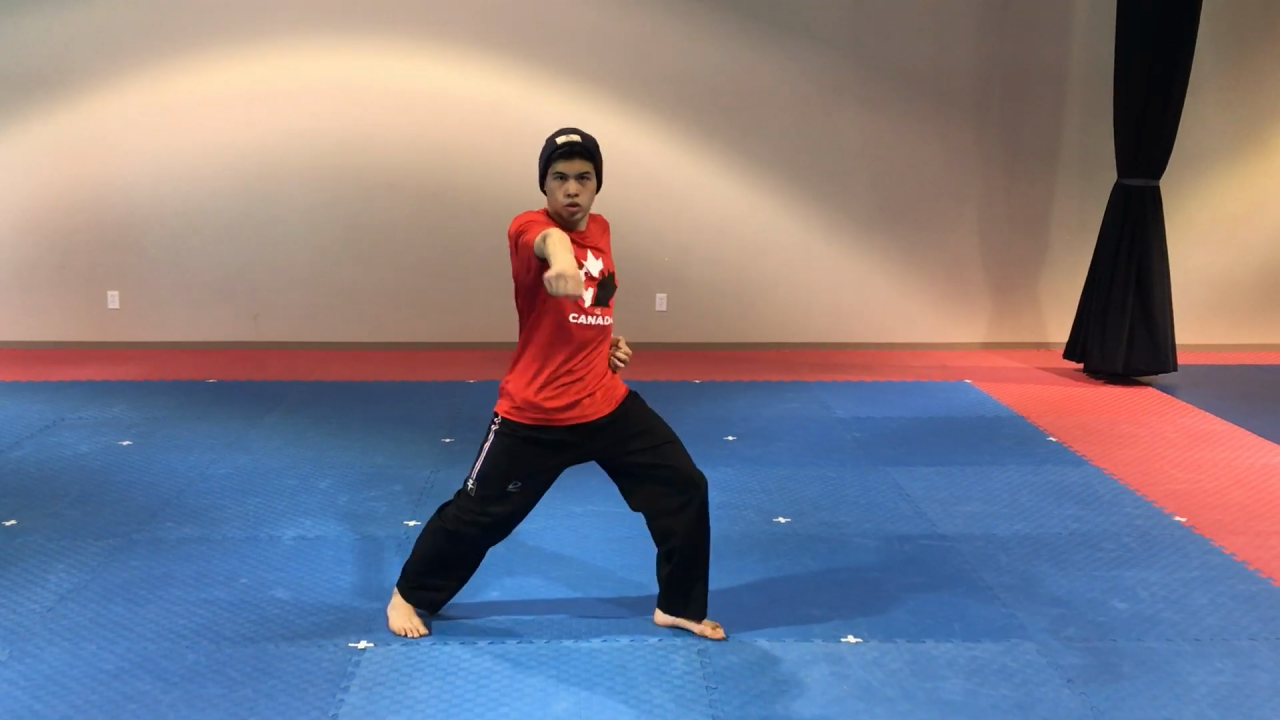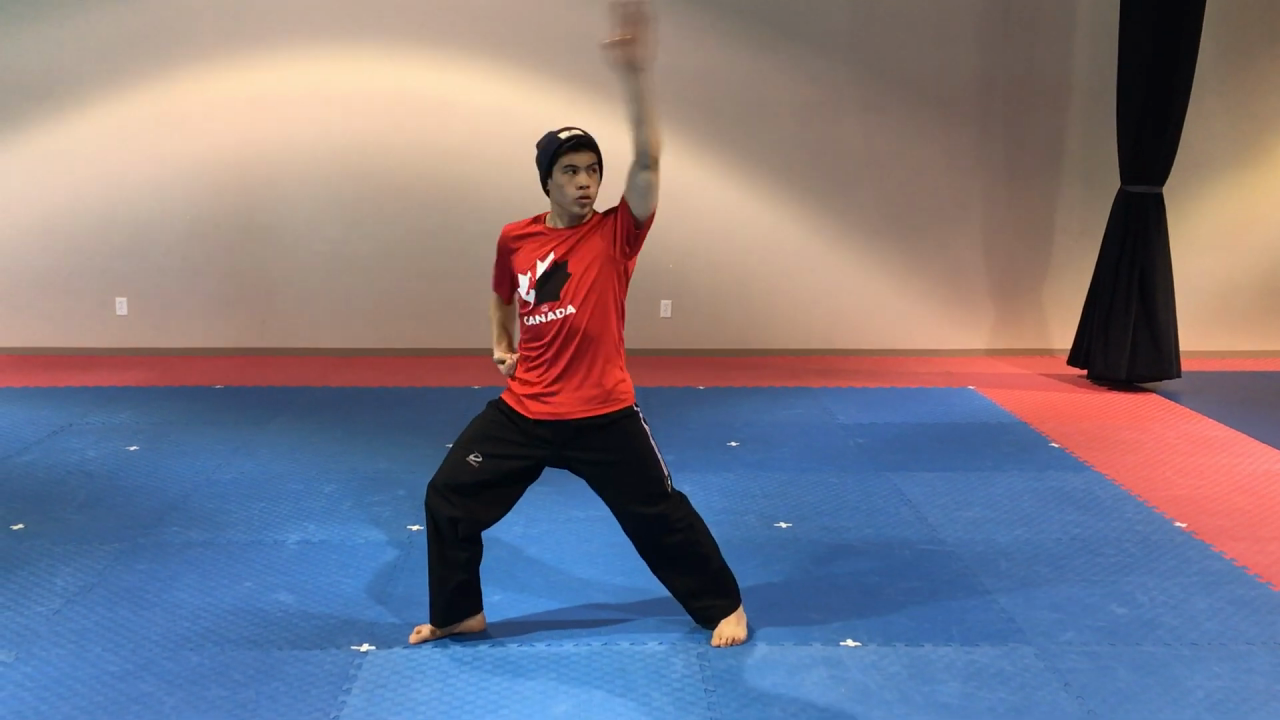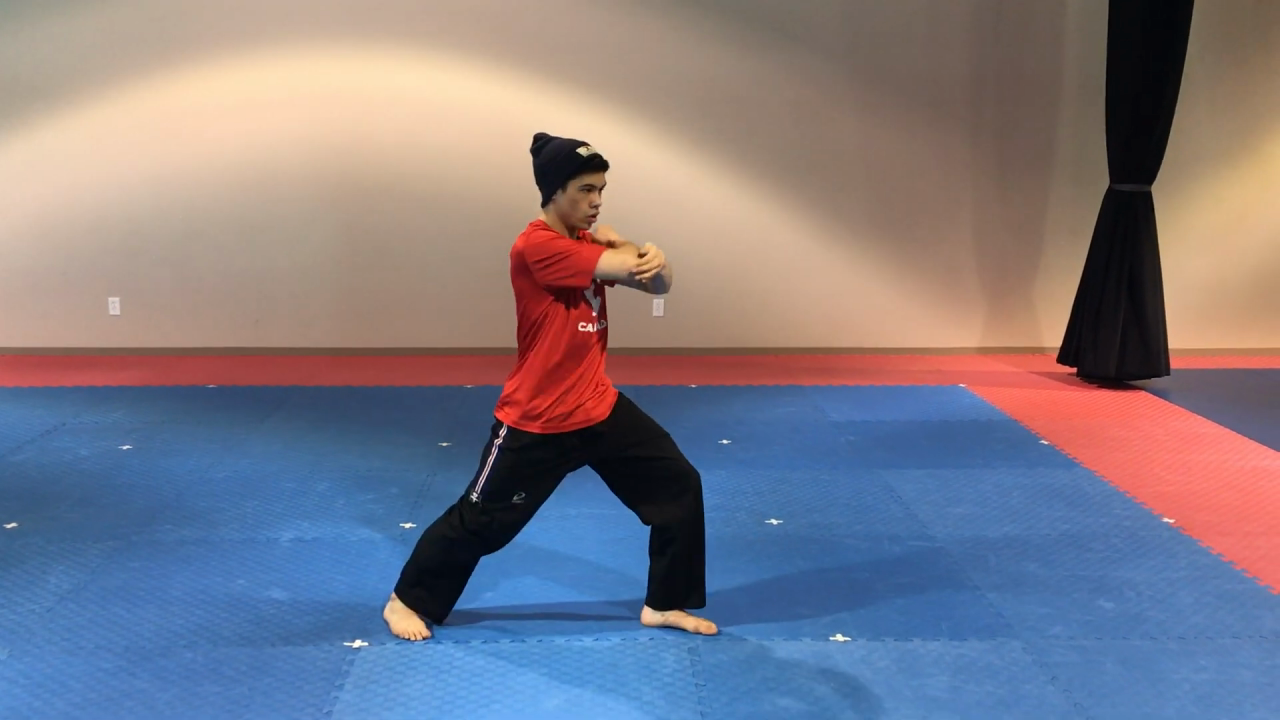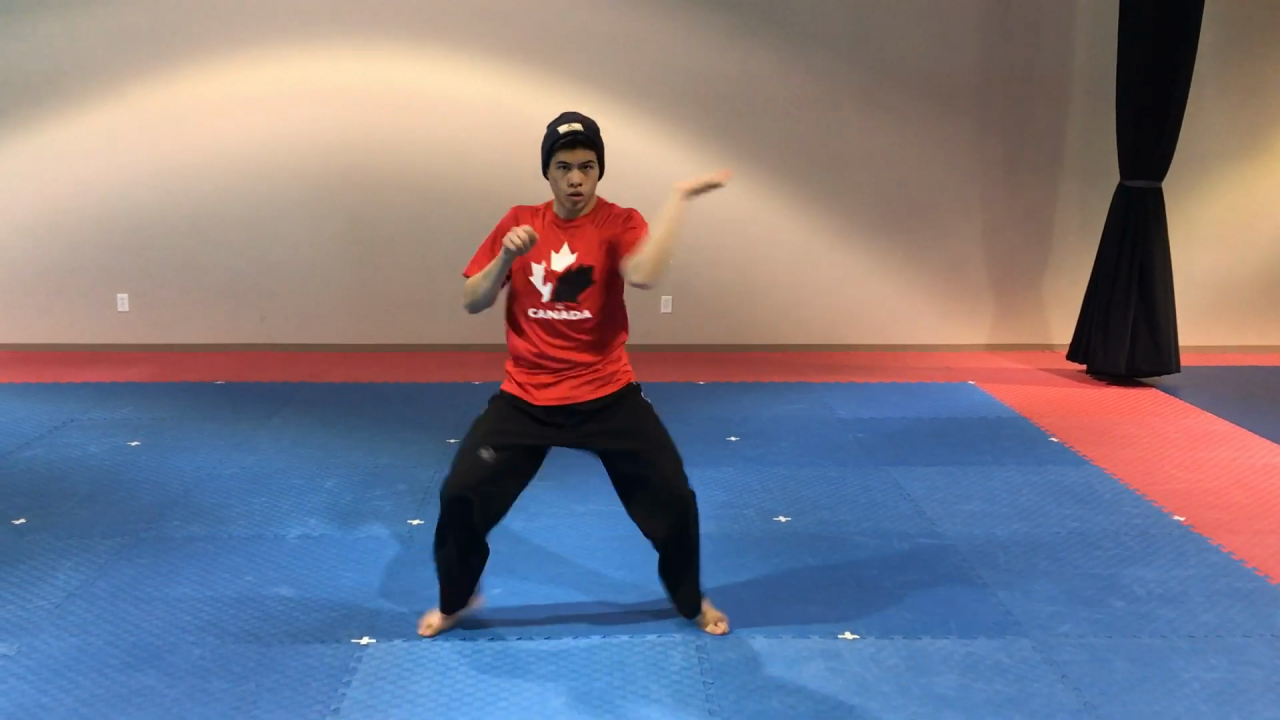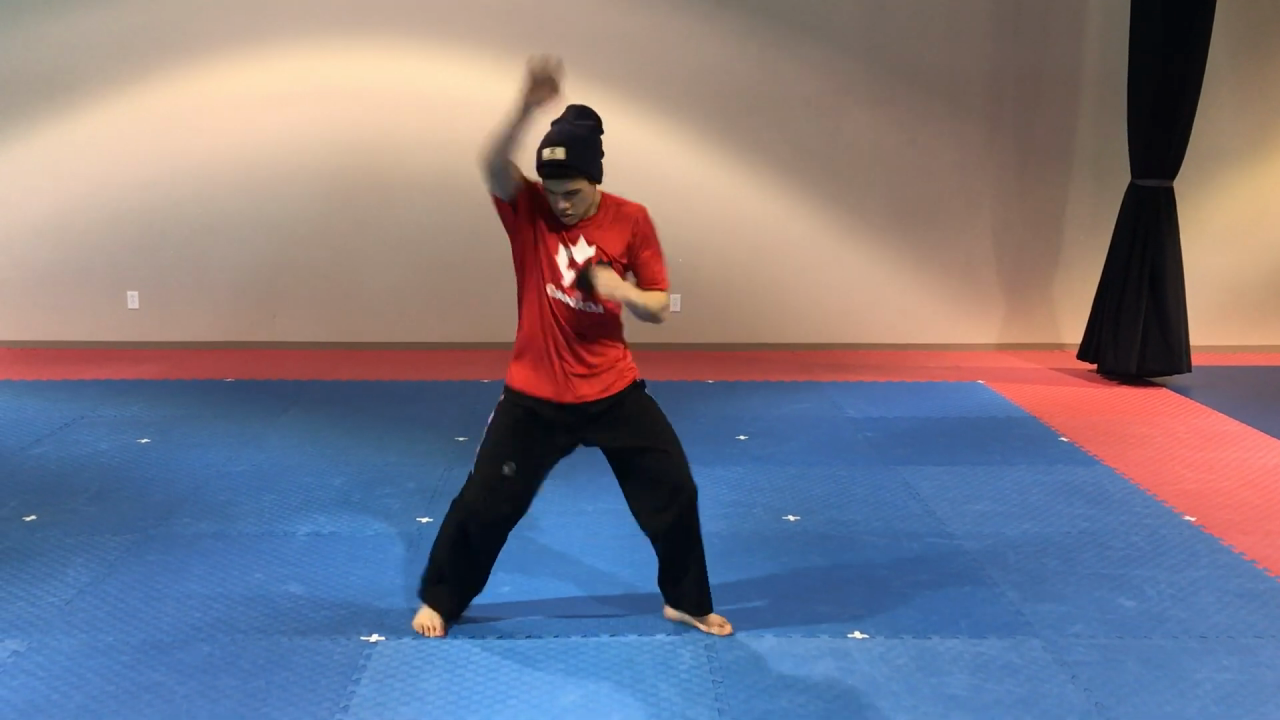
dt=1s
person 1, frame 1
left shoulder: (601, 229)
right shoulder: (528, 226)
right elbow: (553, 241)
left wrist: (615, 341)
right wrist: (562, 263)
left hip: (609, 404)
right hip: (534, 416)
left knee: (685, 488)
right knee: (478, 512)
left ankle: (679, 605)
right ankle: (408, 594)
person 1, frame 2
left shoulder: (617, 234)
right shoulder: (514, 240)
left elbow: (648, 157)
left wrist: (634, 72)
right wrist: (501, 346)
left hip: (603, 417)
right hip: (522, 413)
left knee: (661, 517)
right knee: (447, 497)
left ankle: (724, 606)
right ankle: (457, 613)
person 1, frame 3
left shoulder: (586, 240)
right shoulder: (536, 247)
left elbow: (660, 283)
right elbow: (625, 267)
left wrist: (654, 258)
right wrist: (633, 251)
left hip: (599, 408)
right hip: (536, 422)
left knee: (680, 486)
right knee: (480, 519)
left ankle: (666, 603)
right ankle: (406, 599)
person 1, frame 4
left shoulder: (622, 223)
right shoulder: (520, 222)
left elbow: (640, 274)
right elbow: (472, 300)
left wrist: (679, 198)
right wrist: (506, 258)
left hip: (607, 393)
right hip: (526, 396)
left knee: (671, 492)
right knee: (465, 491)
left ankle: (689, 599)
right ankle: (454, 598)
person 1, frame 5
left shoulder: (632, 220)
right shoulder: (526, 205)
left elbow: (658, 305)
right elbow: (495, 165)
left wrist: (626, 295)
right wrist: (528, 106)
left hip: (614, 391)
right hip: (535, 396)
left knee: (674, 490)
right knee: (485, 504)
left ankle: (686, 601)
right ankle: (438, 599)
